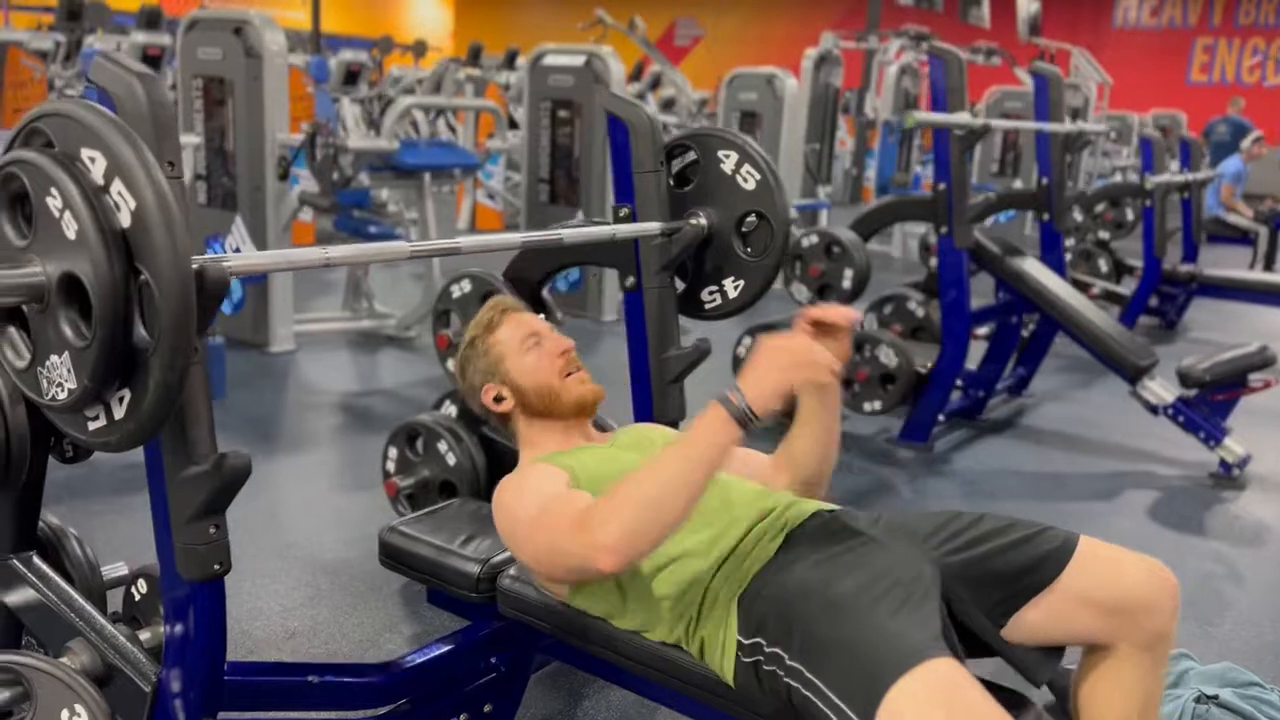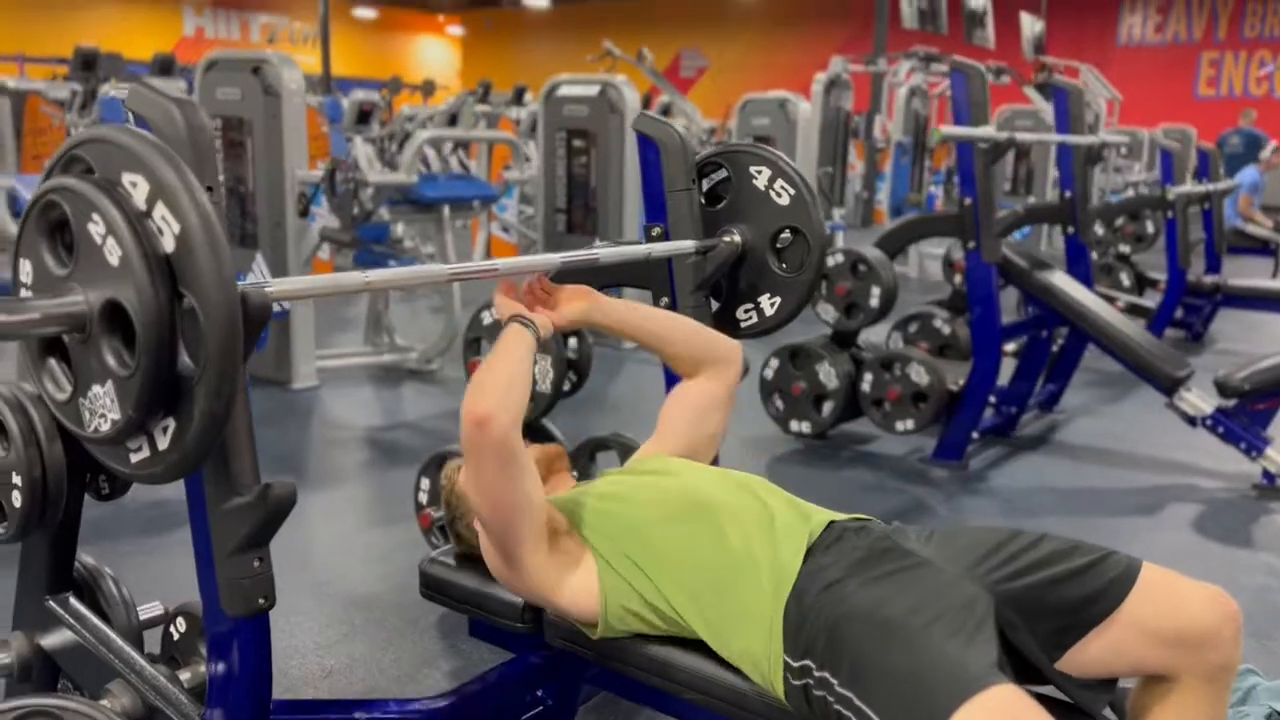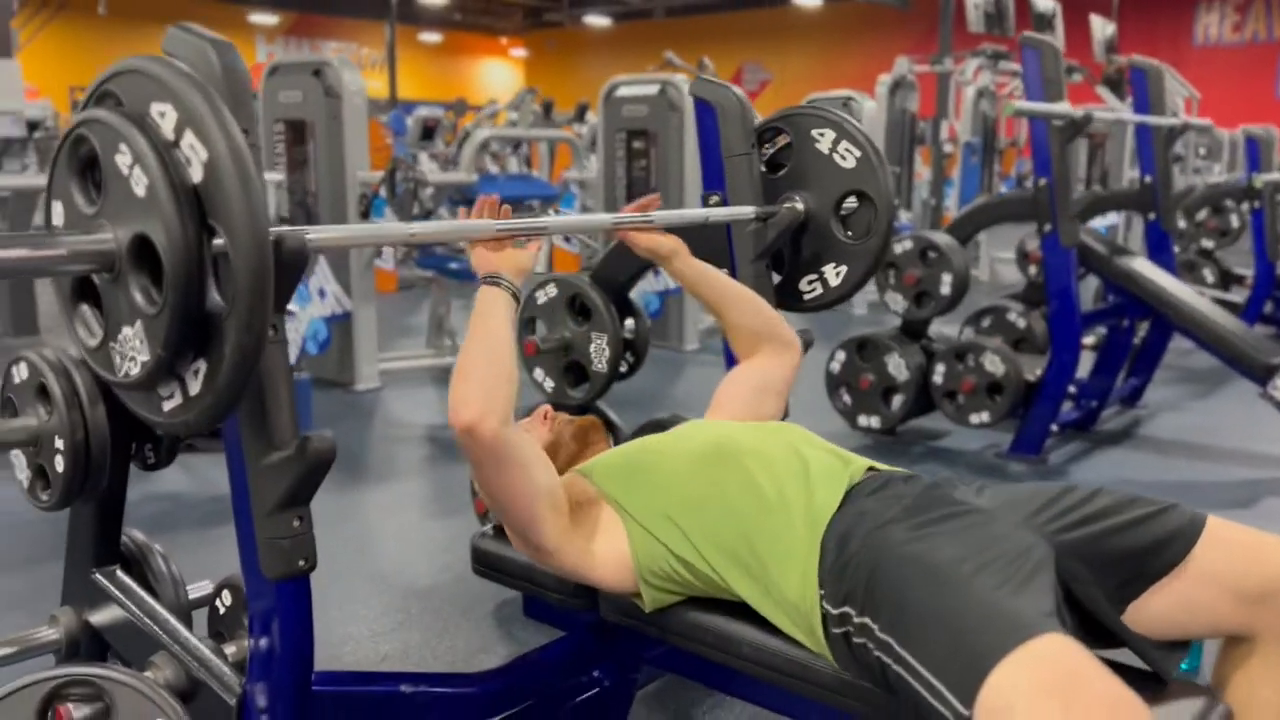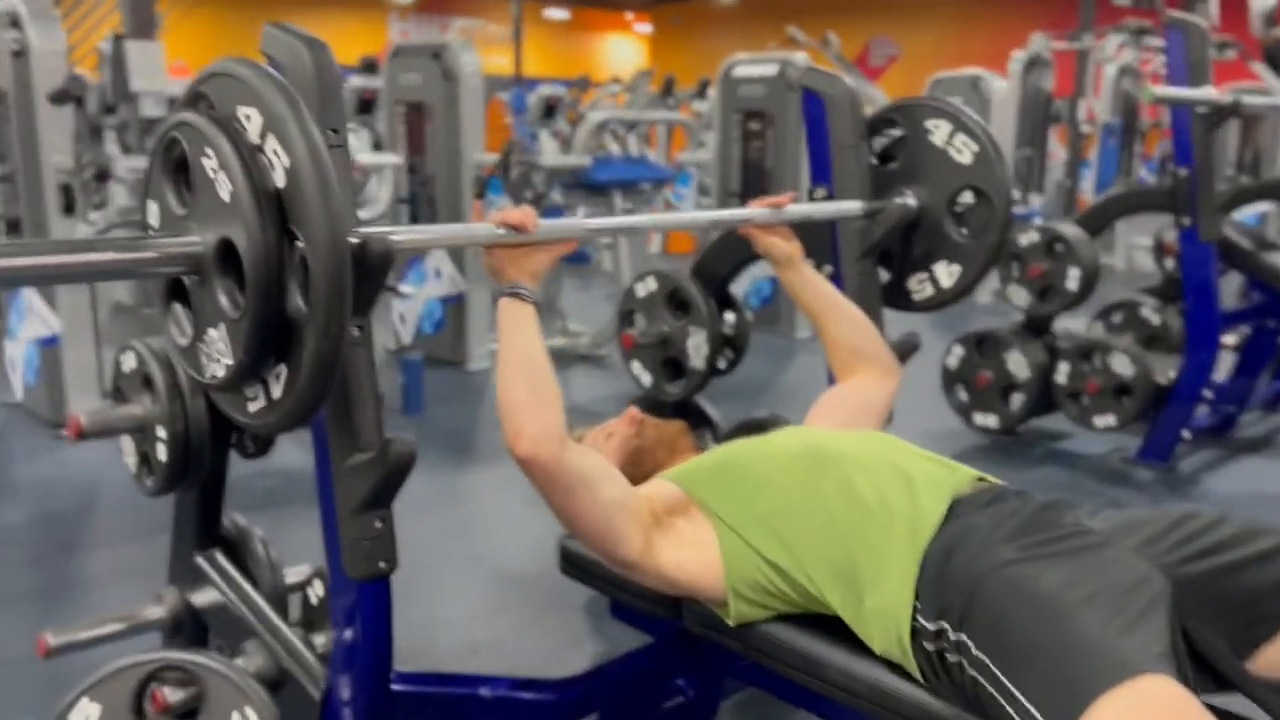
dt=0.5s
person 1, frame 1
left shoulder: (642, 437)
right shoulder: (526, 495)
right elbow: (611, 546)
left wrist: (820, 377)
right wrist: (743, 401)
right hip: (768, 600)
left knee: (1145, 597)
person 1, frame 2
left shoulder: (642, 473)
right shoulder: (531, 548)
left elbow: (720, 361)
right elbow: (486, 420)
left wrist: (599, 316)
right wrist: (523, 326)
right hip: (818, 606)
left knee: (1207, 626)
person 1, frame 3
left shoulder: (682, 444)
right shoulder: (571, 521)
left elbow: (775, 351)
right elbow: (476, 423)
left wrist: (677, 260)
right wrist: (497, 284)
person 1, frame 4
left shoulder: (770, 459)
right shoulder: (658, 523)
left elbow: (872, 372)
right elbow: (538, 443)
left wrist: (791, 265)
right wrist: (517, 291)
